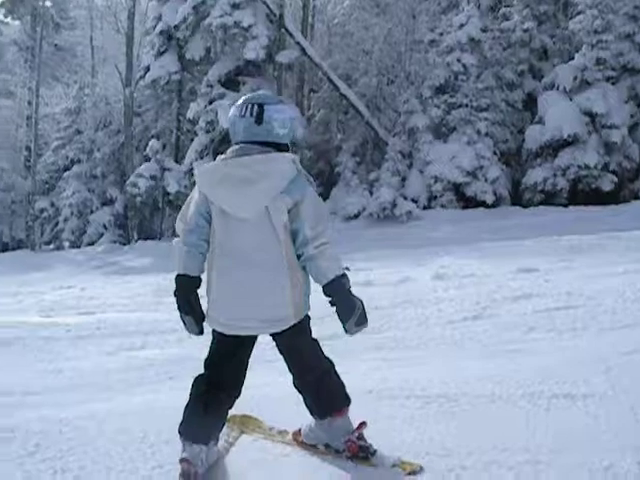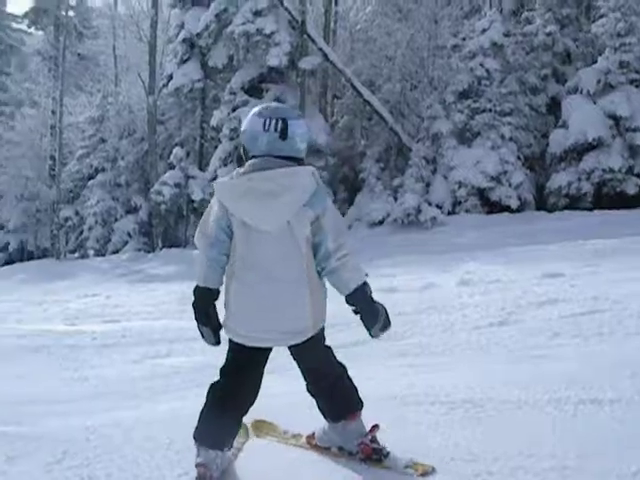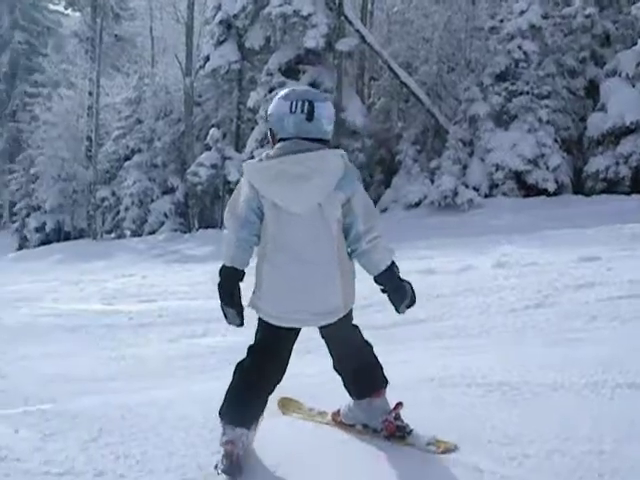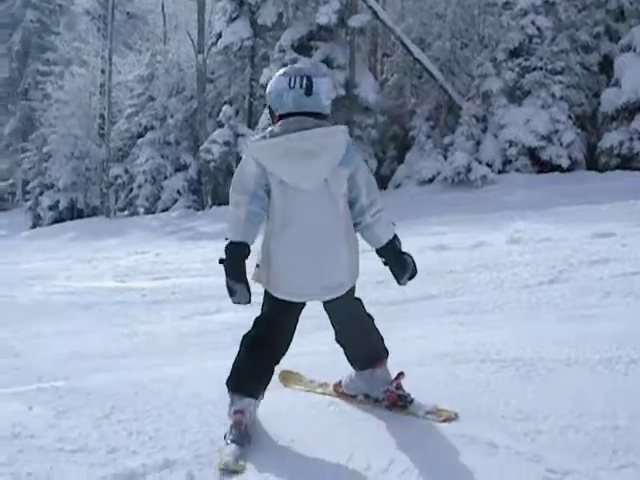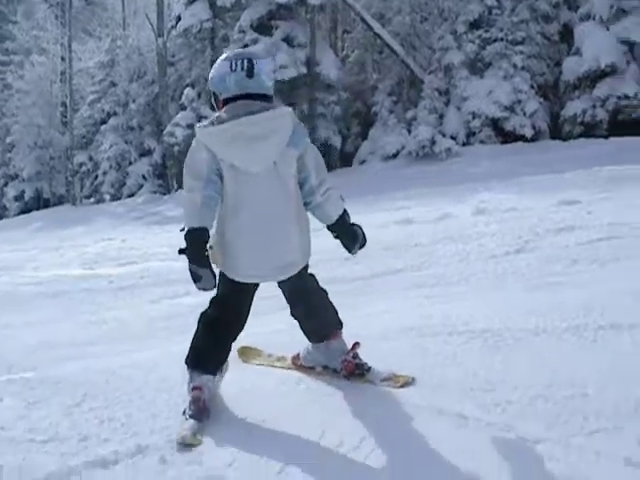
dt=0.2s
person 1, frame 1
left shoulder: (210, 181)
right shoulder: (292, 179)
left elbow: (190, 239)
right elbow: (314, 244)
left wrist: (185, 289)
right wrist: (339, 292)
left hip: (230, 305)
right hip: (284, 302)
left knee: (220, 376)
right knee: (308, 364)
left ankle: (196, 449)
right ankle: (335, 427)
person 1, frame 2
left shoulder: (228, 194)
right shoulder: (311, 191)
left elbow: (211, 253)
right elbow: (334, 255)
left wrist: (204, 302)
right wrist: (362, 300)
left hip: (248, 316)
right hip: (302, 312)
left knee: (236, 383)
right knee: (321, 370)
right ankle: (348, 431)
person 1, frame 3
left shoulder: (258, 177)
right shoulder: (341, 174)
left elbow: (240, 235)
right elbow: (364, 236)
left wrist: (229, 282)
right wrist: (390, 279)
left hip: (278, 296)
right hip: (331, 293)
left knee: (263, 363)
right knee: (349, 348)
left ankle: (235, 431)
right ankle: (373, 407)
person 1, frame 4
left shoulder: (262, 154)
right shoulder: (343, 149)
left elbow: (246, 210)
right elbow: (367, 208)
left wrist: (235, 258)
right wrist: (392, 251)
left hip: (284, 270)
right hip: (337, 266)
left knee: (268, 335)
right knee: (351, 321)
left ankle: (242, 403)
right ankle: (375, 379)
person 1, frame 5
left shoulder: (209, 141)
right shoulder: (290, 130)
left elbow: (200, 196)
right elbow: (316, 186)
left wrist: (195, 244)
right wrist: (342, 225)
left hip: (237, 252)
right hip: (289, 246)
left knee: (224, 314)
right knee: (306, 296)
left ankle: (201, 381)
right ankle: (332, 350)
